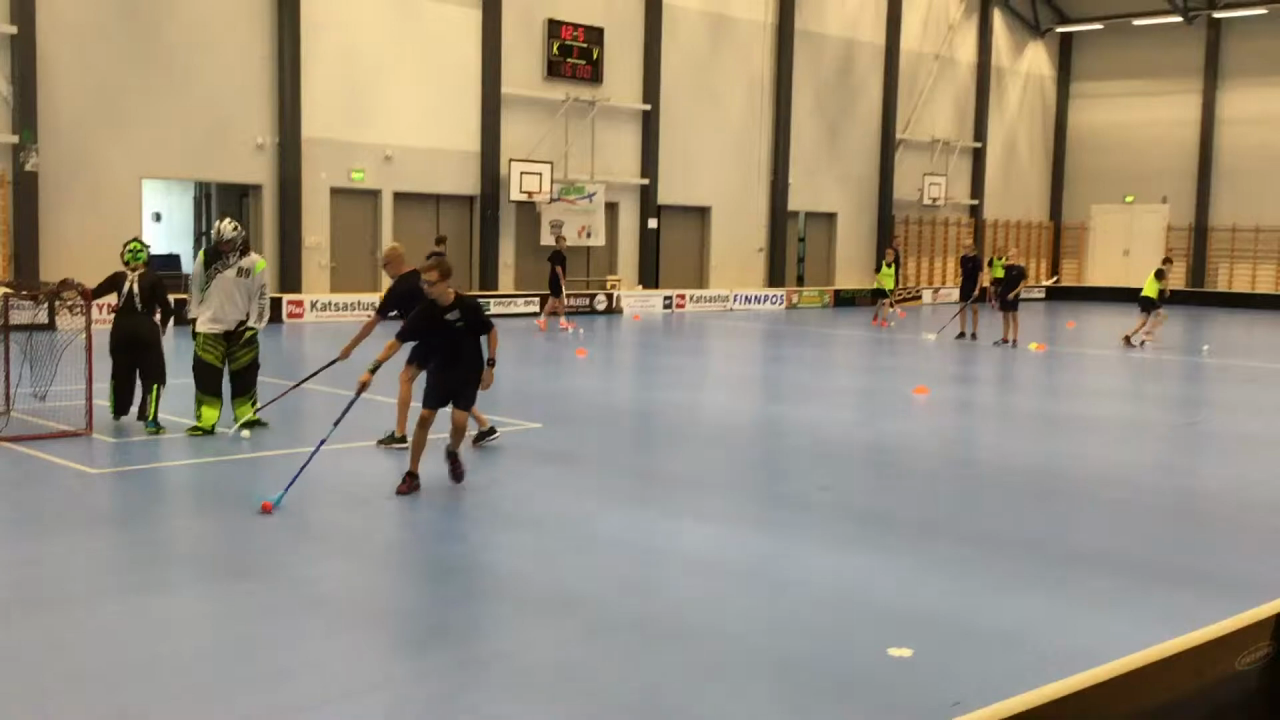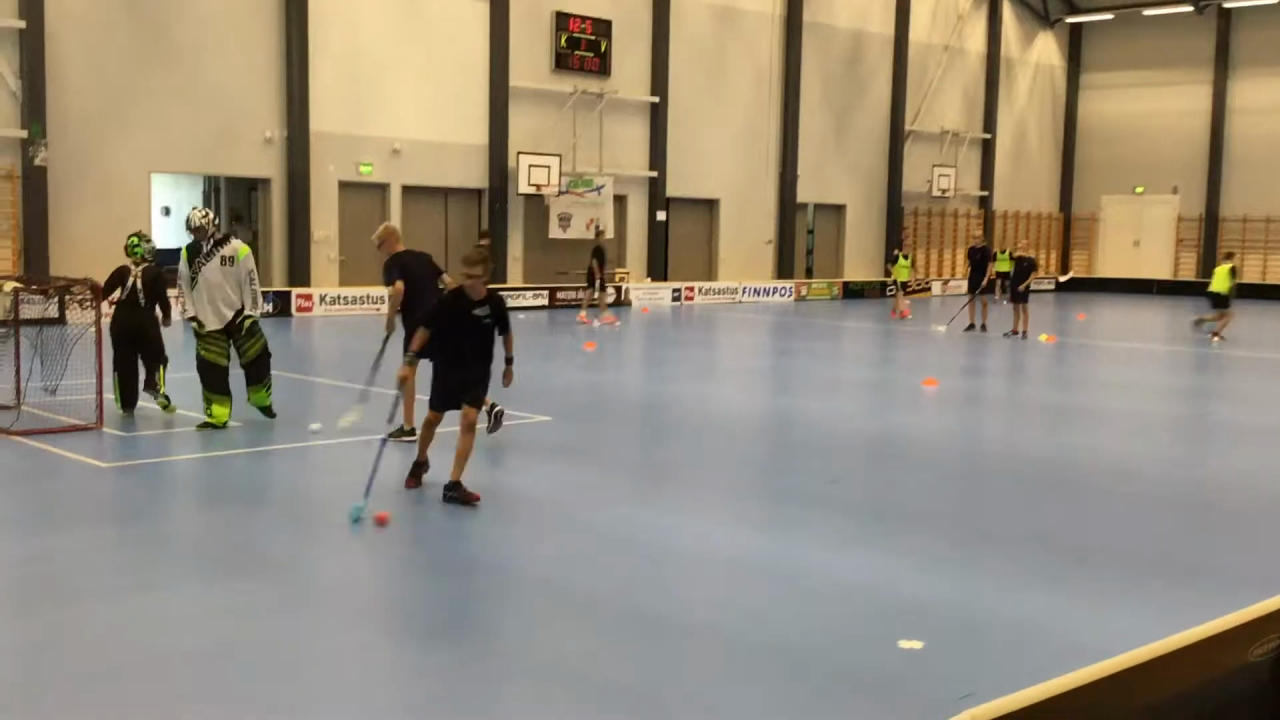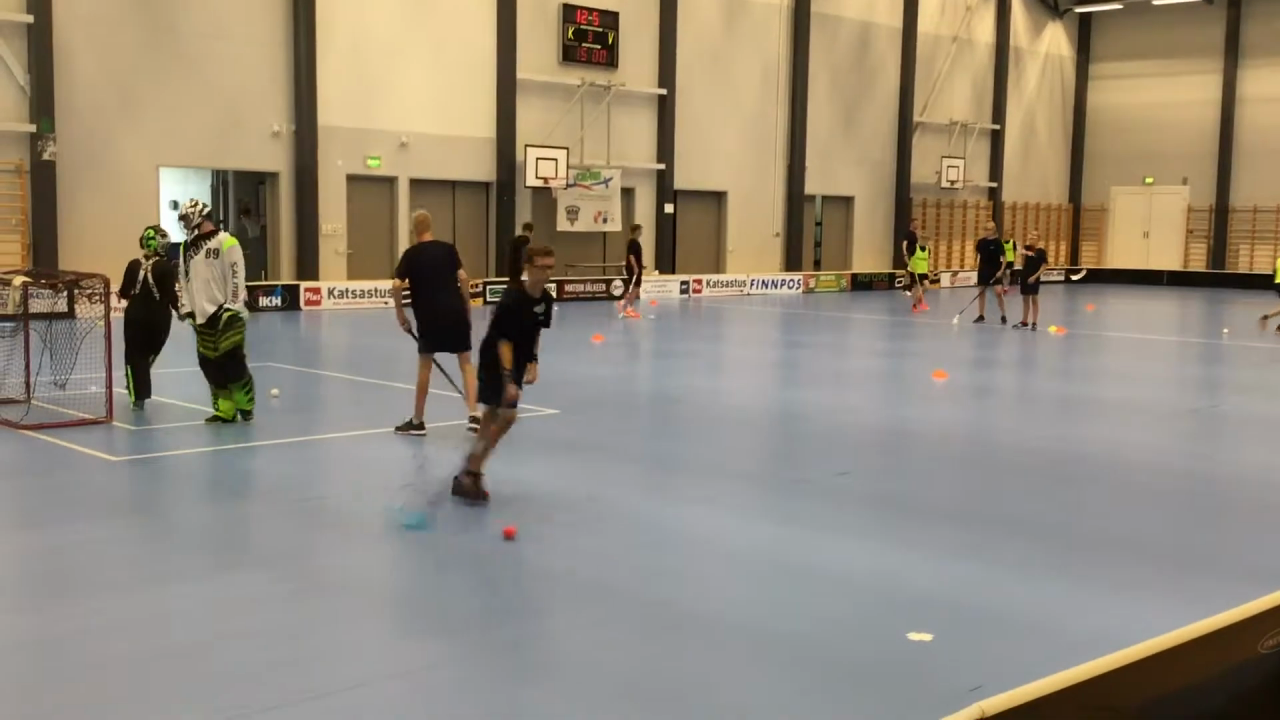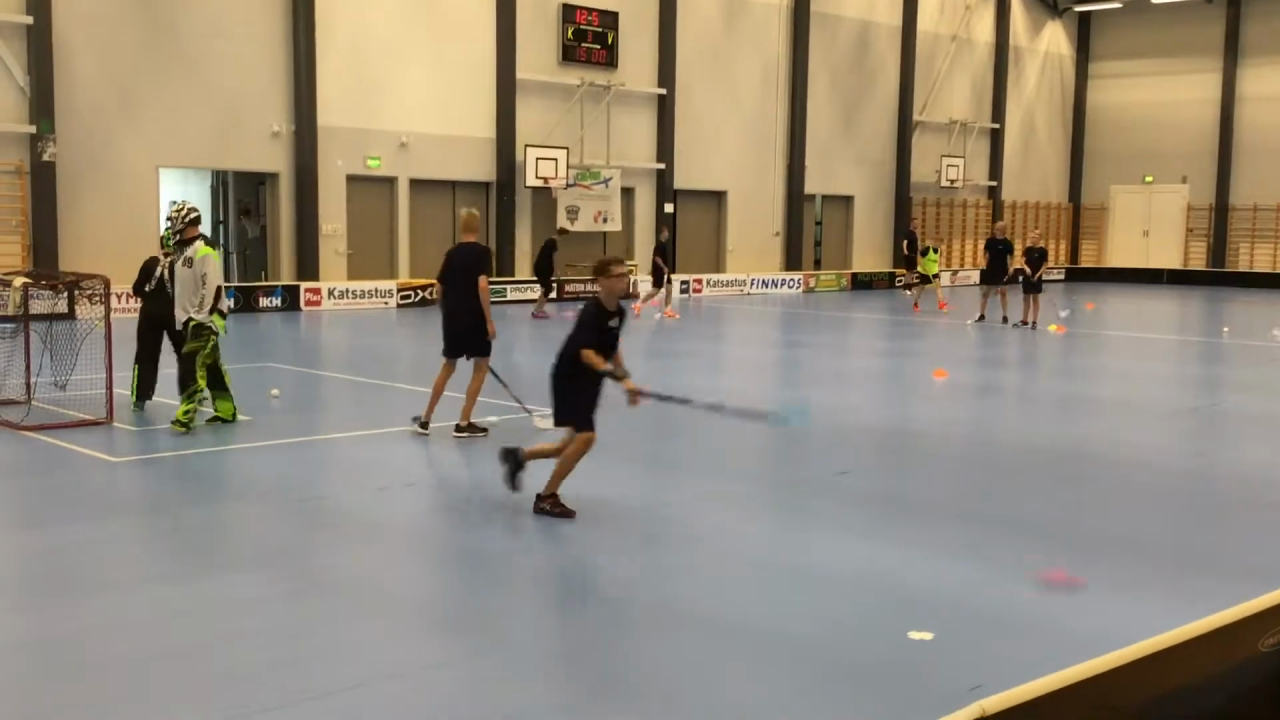
dt=0.3s
person 1, frame 1
left shoulder: (468, 305)
right shoulder: (424, 312)
left elbow: (491, 332)
right elbow: (397, 341)
left wrist: (490, 366)
right wrist: (371, 370)
left hip: (468, 370)
right hip: (440, 368)
left knee: (459, 422)
right knee: (425, 417)
left ankle: (453, 452)
right ankle: (412, 474)
person 1, frame 2
left shoulder: (496, 302)
right shoulder: (450, 299)
left elbow: (506, 333)
right elbow: (425, 329)
left wrist: (509, 364)
right wrist: (408, 362)
left hip: (479, 370)
right hip: (448, 366)
left knee: (469, 420)
right knee: (433, 417)
left ankle: (454, 485)
right ankle: (421, 462)
person 1, frame 3
left shoulder: (546, 299)
right shoulder: (512, 299)
right elbow: (503, 342)
left wrist: (532, 361)
right wrist: (508, 380)
left hip: (518, 364)
right hip: (496, 362)
left knee: (493, 419)
right knee: (505, 416)
left ankle: (470, 475)
right ankle: (469, 473)
person 1, frame 4
left shoulder: (618, 312)
right shoulder: (592, 314)
right elbow: (586, 353)
left wrist: (626, 376)
right wrist: (620, 379)
left hip: (588, 382)
right hip: (570, 379)
left knee: (579, 442)
right knee: (583, 438)
left ankle: (518, 456)
right ankle: (546, 496)
person 2, frame 1
left shoulder: (255, 262)
right shoulder: (205, 256)
left elbow: (261, 296)
right elbow: (195, 287)
left wrist: (253, 325)
right wrist: (194, 317)
left hip: (240, 326)
right hip: (210, 324)
left knee: (245, 370)
right knee: (205, 369)
left ankle: (247, 416)
right ankle: (205, 422)
person 2, frame 2
left shoulder: (238, 248)
right shoulder: (188, 253)
left elbow: (251, 282)
right elbow: (184, 286)
left wrist: (250, 313)
right wrist: (191, 315)
left hip: (239, 316)
right hip: (208, 321)
left knee: (256, 359)
right knee: (211, 368)
left ankle: (262, 400)
right ankle: (217, 416)
person 2, frame 3
left shoulder: (226, 242)
right shoulder: (187, 247)
left elbow: (237, 276)
right elbow: (184, 280)
left wrist: (232, 308)
right wrist: (187, 309)
left hip: (226, 311)
right hip: (202, 314)
left knee: (230, 356)
right knee: (211, 362)
left ankle: (245, 403)
right ankle: (225, 409)
person 2, frame 4
left shoulder: (204, 249)
right shoulder: (182, 248)
left elbow: (213, 287)
left wrist: (202, 316)
right wrist: (182, 316)
left hip: (205, 319)
right hip: (191, 318)
left knee: (191, 363)
right knee: (210, 364)
left ankle: (186, 417)
right ankle: (226, 411)
person 3, frame 1
left shoulder: (397, 289)
right shoulder: (424, 277)
left elbow: (373, 322)
left wrist: (349, 347)
left knee: (406, 378)
left ankle: (400, 435)
right ankle: (485, 426)
person 3, frame 2
left shoulder: (392, 263)
right shoulder: (423, 257)
left elbow: (398, 289)
right elbow: (449, 282)
left wrist: (390, 318)
left hip: (418, 323)
left ankle: (408, 428)
right ankle: (490, 407)
person 3, frame 3
left shoulder: (411, 254)
right shoulder: (449, 249)
left elbow: (397, 286)
right elbow: (463, 278)
left wrist: (400, 313)
right wrist: (467, 309)
left hip: (428, 317)
right hip: (455, 313)
left knee: (425, 365)
right knee: (466, 363)
left ankle: (417, 421)
right ankle: (473, 415)
person 3, frame 4
left shoulder: (452, 253)
right shoulder: (482, 252)
left elbow: (440, 288)
right elbow: (482, 285)
right wrist: (489, 321)
left hip: (453, 319)
right hip: (474, 320)
left knee: (448, 367)
right knee: (480, 368)
left ankle: (425, 420)
right ankle: (463, 424)
person 4, frame 1
left shoulder: (118, 278)
right shoulder: (153, 279)
left elbow: (93, 294)
right elbow: (166, 309)
right wrist: (162, 325)
left hip: (122, 328)
right hip: (145, 329)
left knee: (121, 371)
right knee: (153, 375)
left ankle: (118, 410)
right ankle: (150, 420)
person 4, frame 2
left shoulder: (122, 271)
right shoulder: (155, 273)
left elbow: (103, 293)
right elbow: (162, 300)
right wrist: (167, 317)
left hip: (122, 321)
right hip: (146, 322)
left knee: (124, 364)
right knee: (156, 361)
left ankle: (127, 405)
right ankle: (158, 392)
person 4, frame 3
left shoulder: (133, 265)
right shoulder: (165, 267)
left elbow: (124, 294)
right elbow: (170, 295)
right wrist: (178, 310)
left hip: (136, 315)
right hip: (158, 315)
left knee: (134, 357)
right knee: (150, 352)
left ankle: (138, 397)
right ankle: (141, 392)
person 4, frame 4
left shoulder: (151, 262)
left elbow: (137, 289)
left hip: (150, 312)
right hip: (173, 313)
left knee: (145, 356)
left ankle: (140, 399)
